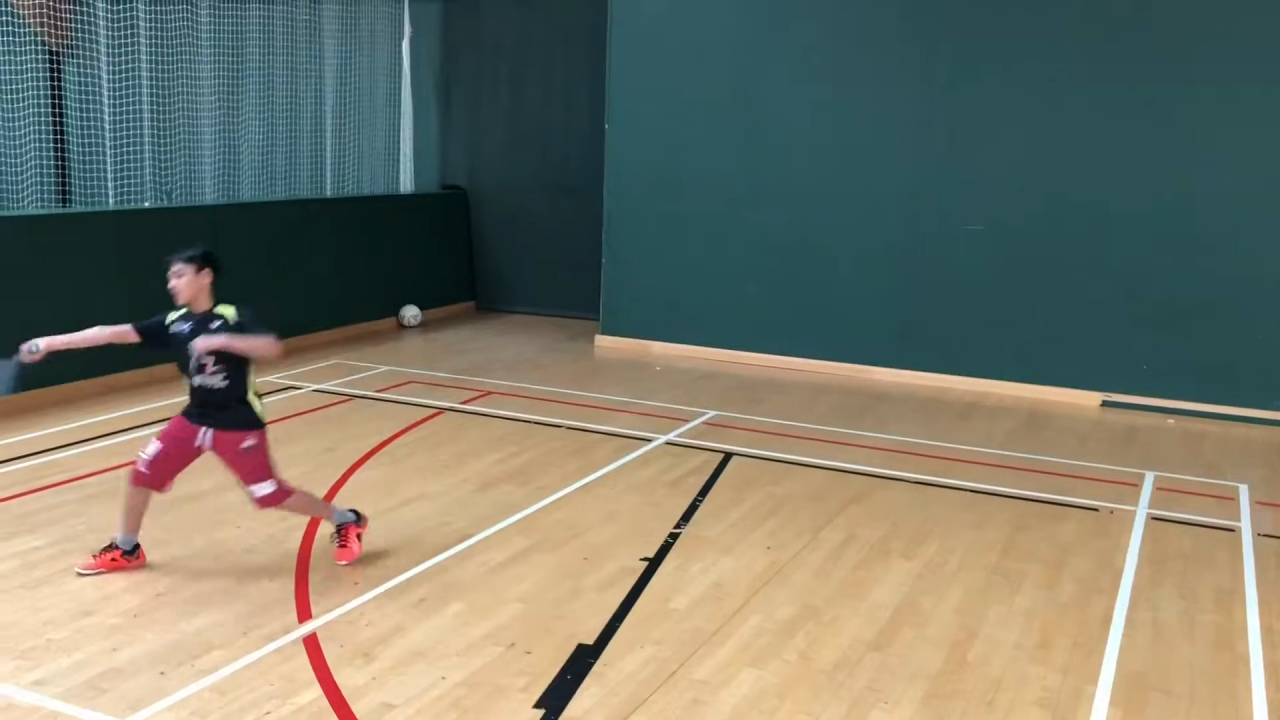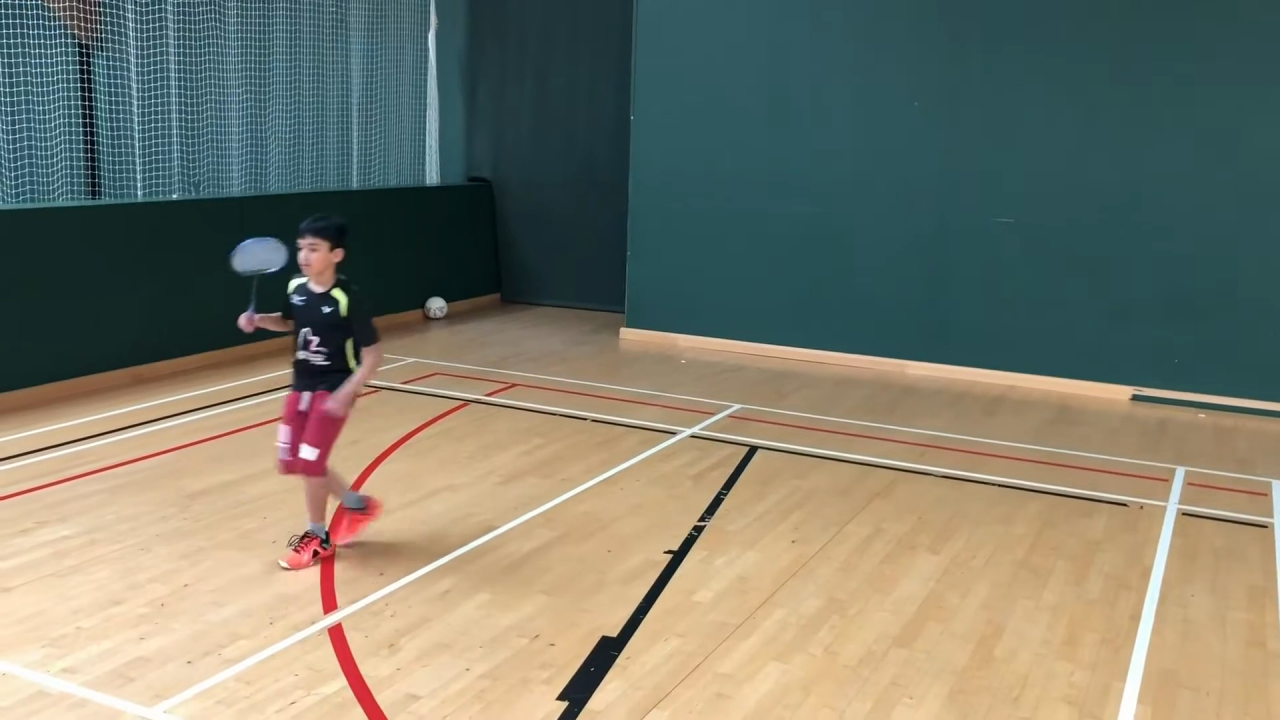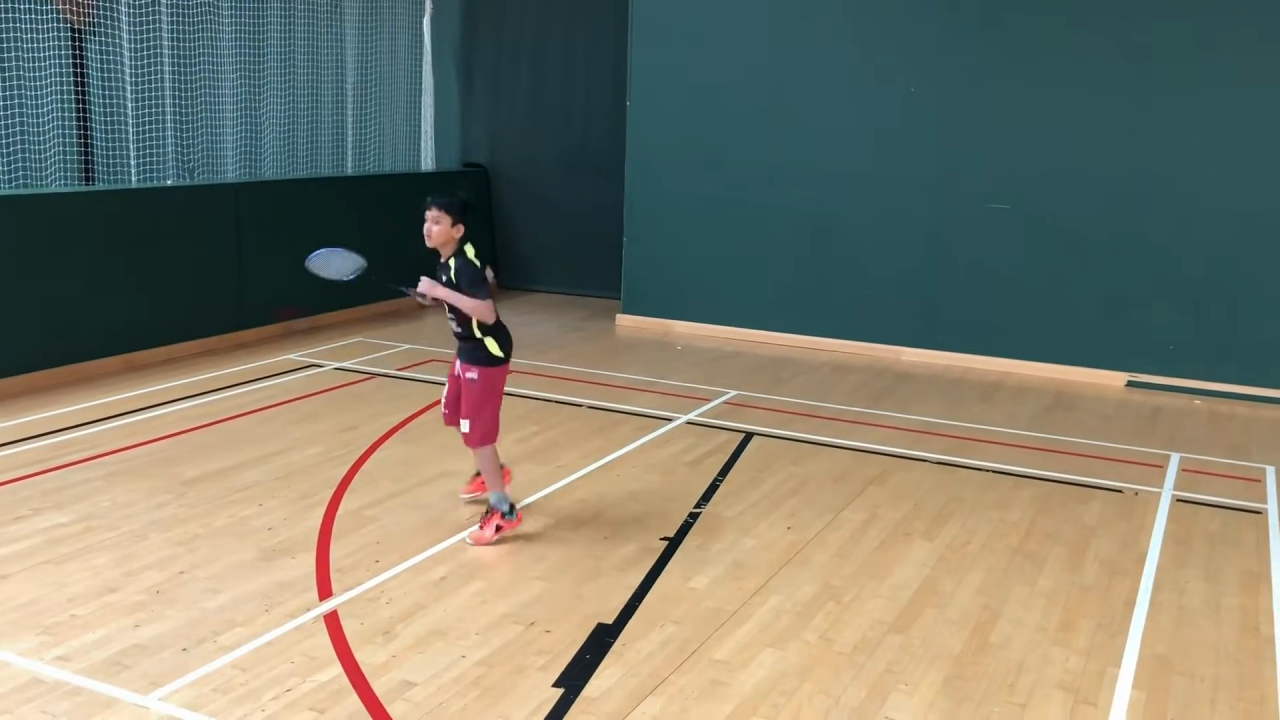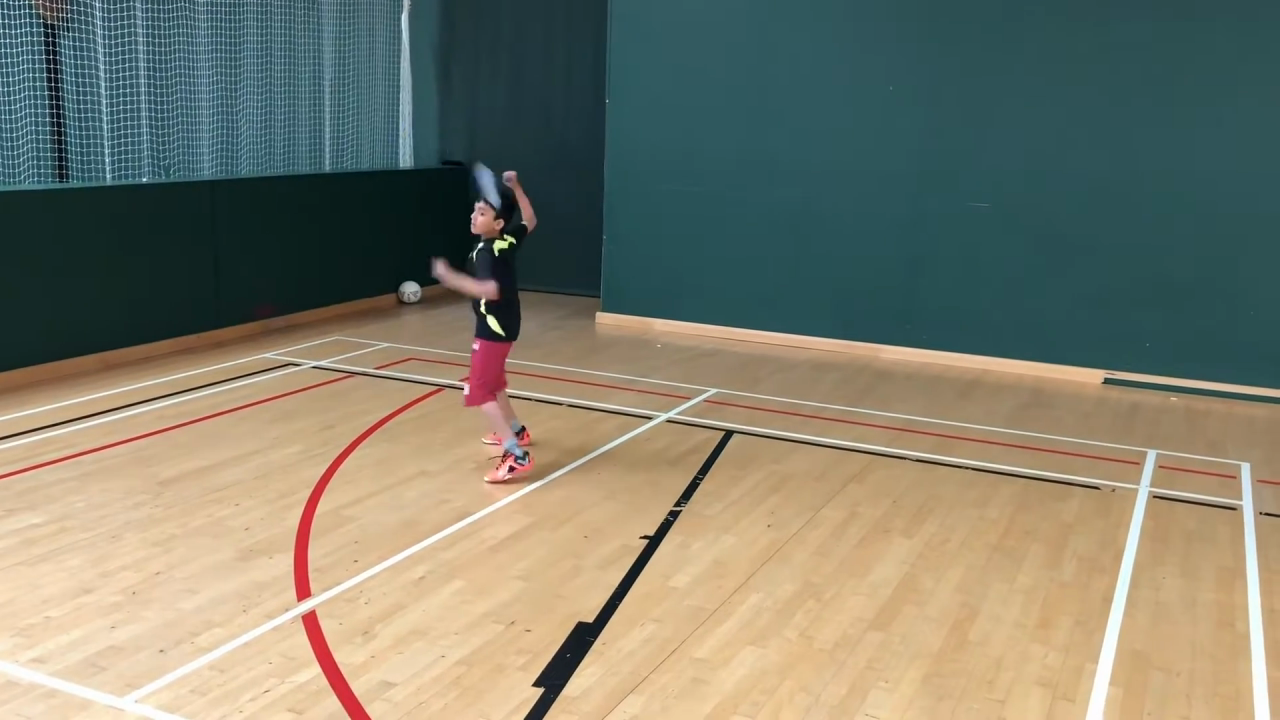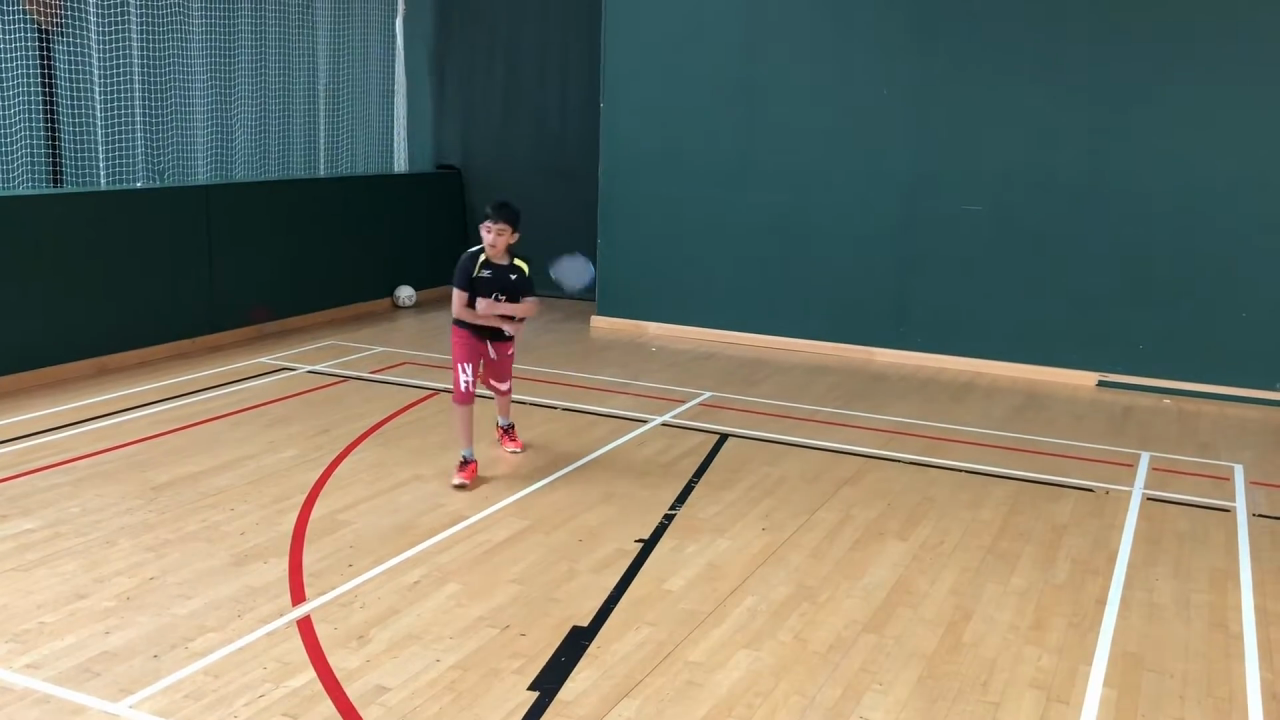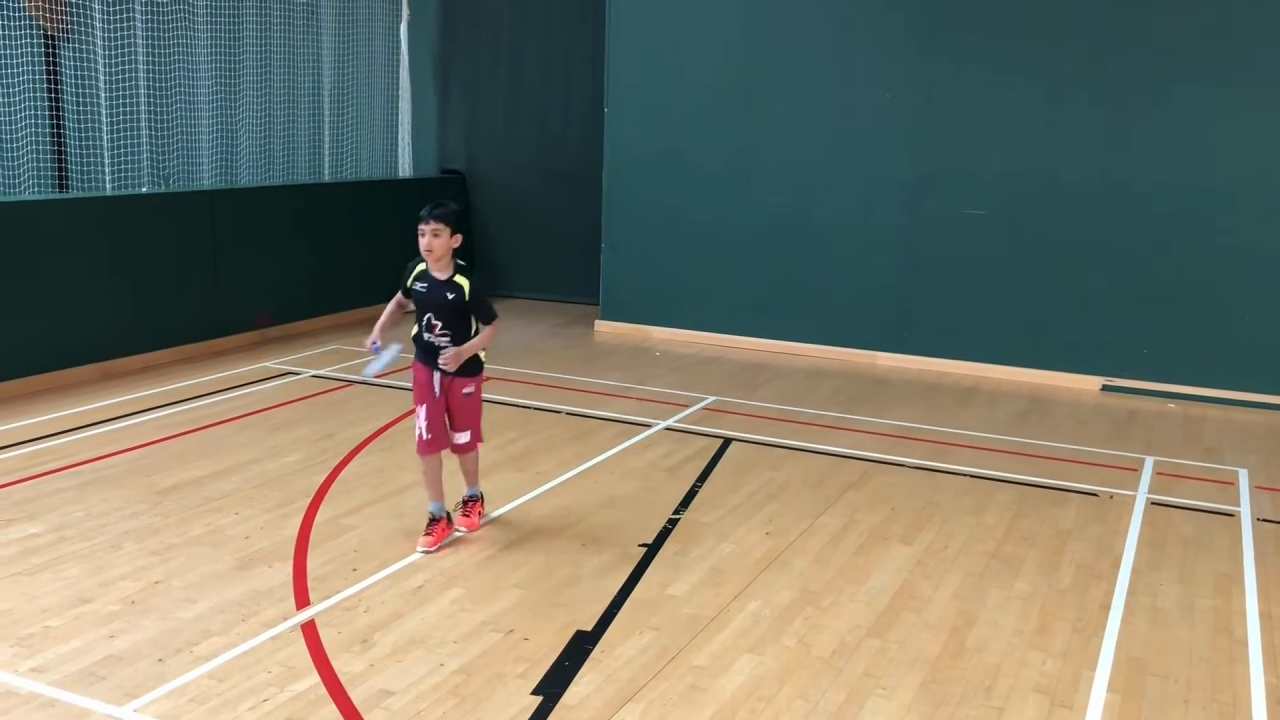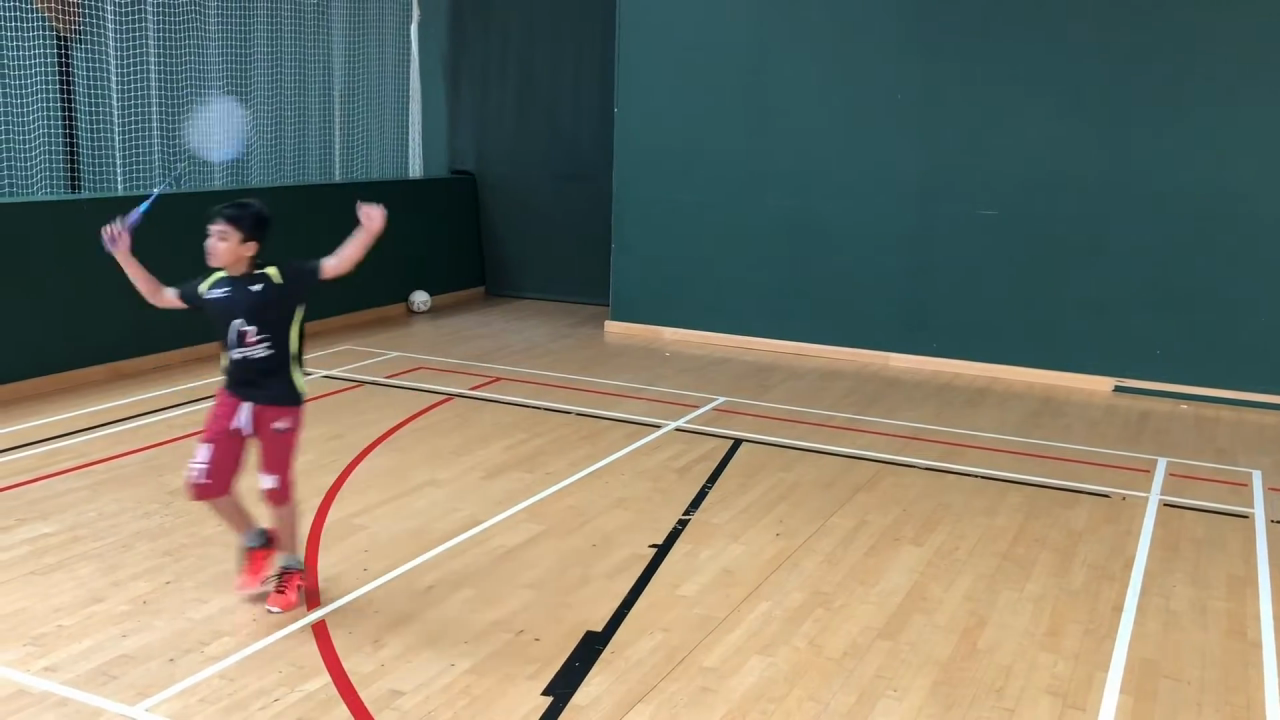
dt=0.7s
person 1, frame 1
left shoulder: (232, 318)
right shoulder: (170, 323)
left elbow: (272, 349)
right elbow: (114, 333)
left wrist: (223, 341)
right wrist: (51, 343)
left hip: (238, 422)
right hip: (196, 419)
left knee: (269, 492)
right knee: (143, 472)
left ankle: (347, 522)
right ankle: (126, 548)
person 1, frame 2
left shoulder: (349, 300)
right shoulder: (296, 288)
left elbow: (372, 355)
right elbow: (288, 322)
left wrist: (349, 390)
right wrist: (259, 320)
left hip: (334, 389)
right hip: (303, 385)
left knee: (310, 461)
right knee: (291, 460)
left ankle: (317, 536)
right ankle: (356, 505)
person 1, frame 3
left shoulder: (462, 268)
right shoulder: (457, 260)
left elbow: (488, 313)
right elbow: (485, 276)
left wrist: (442, 292)
right wrist: (443, 291)
left hip: (485, 355)
right hip: (471, 352)
left knee: (476, 432)
right knee: (452, 411)
left ankle: (504, 511)
right ankle: (488, 472)
person 1, frame 4
left shoulder: (488, 252)
right shoulder: (507, 240)
left elbow: (490, 291)
right elbow: (530, 221)
left wrist: (450, 277)
right wrist: (515, 187)
left hip: (494, 330)
right hip: (503, 326)
left knee: (479, 394)
right knee: (491, 383)
left ankle: (517, 455)
right ankle: (516, 431)
person 1, frame 5
left shoulder: (520, 267)
right shoulder: (470, 261)
left elbow: (531, 306)
right elbow: (457, 308)
left wrist: (501, 308)
right wrist: (501, 321)
left hip: (502, 335)
right hip: (468, 331)
left knee: (502, 387)
right knee: (464, 392)
left ankle: (504, 427)
right ankle: (468, 459)
person 1, frame 6
left shoulder: (466, 284)
right shoulder: (415, 272)
left elbow: (491, 327)
right elbow: (400, 301)
left wrist: (465, 351)
right wrist: (377, 330)
left hip: (463, 371)
right hip: (426, 367)
left knee: (463, 441)
right knee: (428, 440)
left ankle: (472, 497)
right ankle: (438, 516)
person 1, frame 7
left shoulder: (279, 281)
right shoulder: (211, 288)
left elbow: (341, 262)
right elbow: (159, 296)
left wrist: (369, 229)
right wrist: (124, 255)
left hip: (278, 402)
right hip: (234, 398)
left knee: (275, 489)
right knee: (203, 483)
left ankle: (292, 568)
right ankle: (257, 540)
